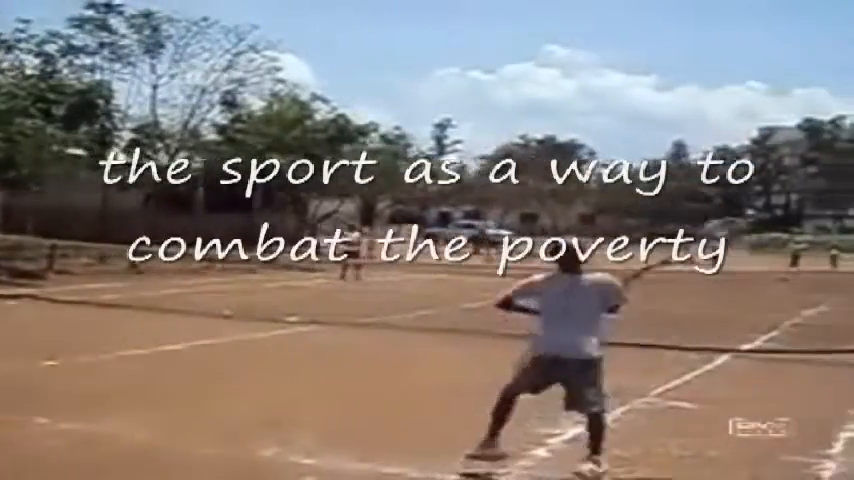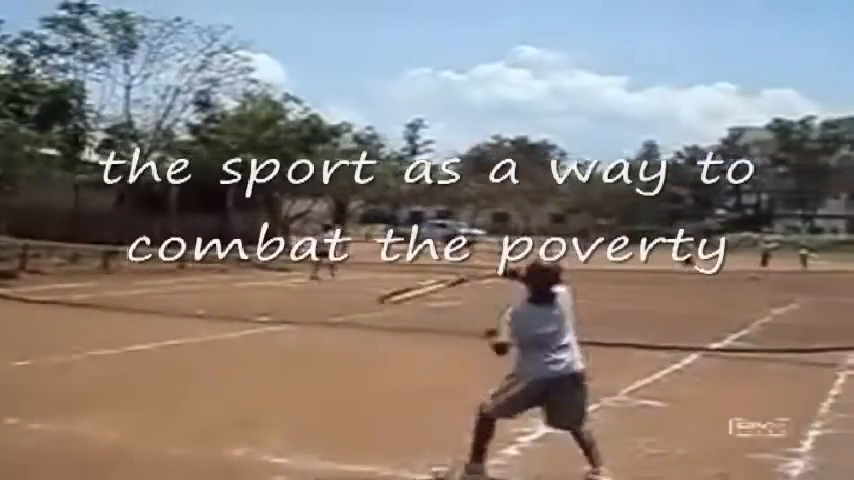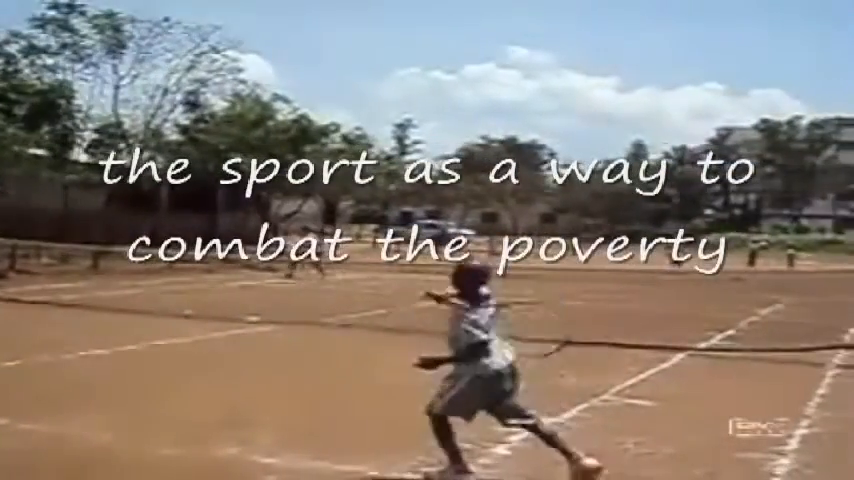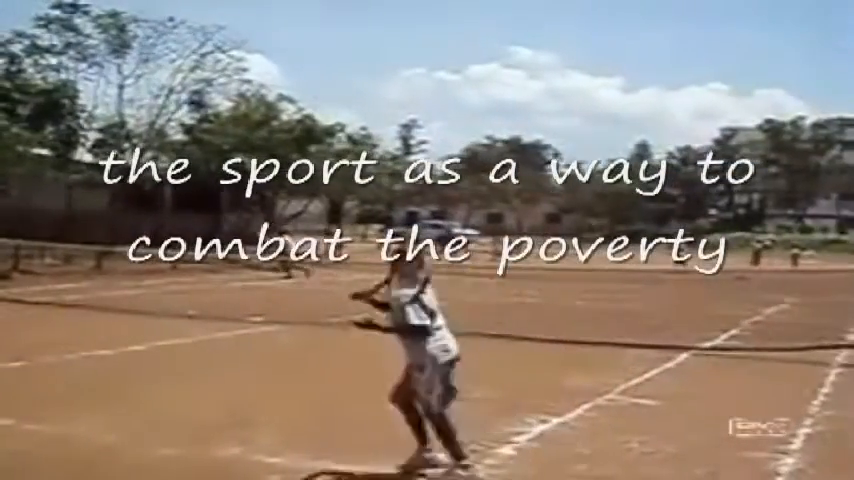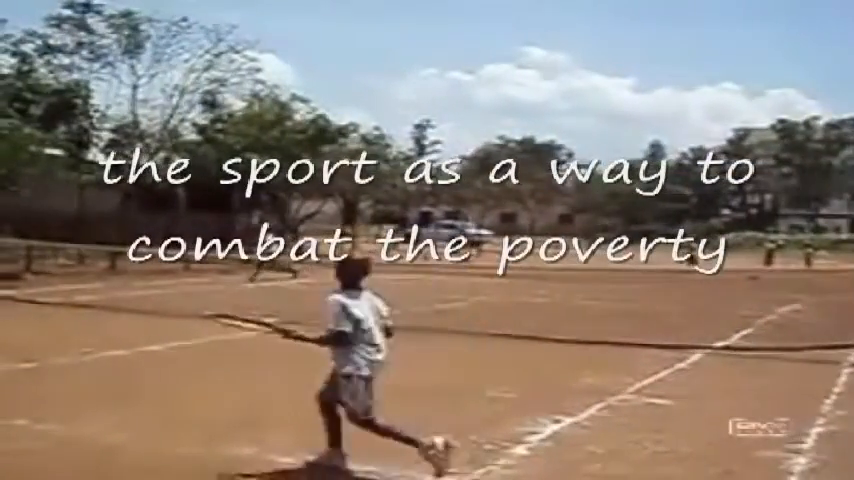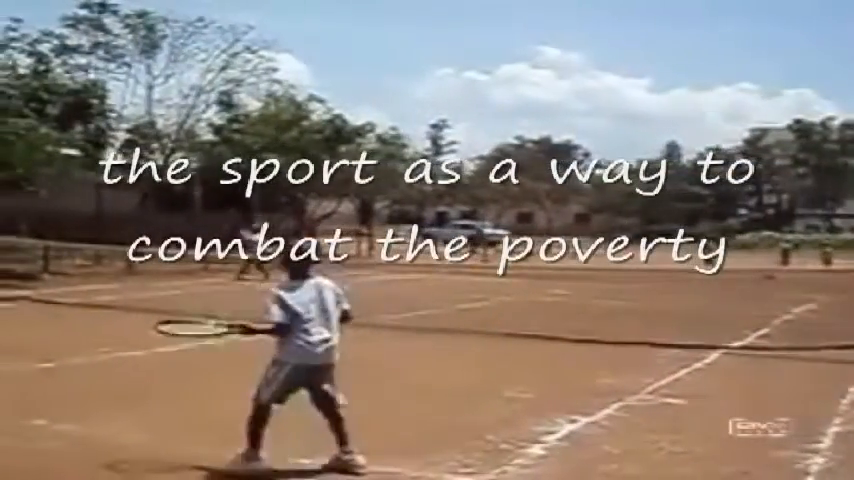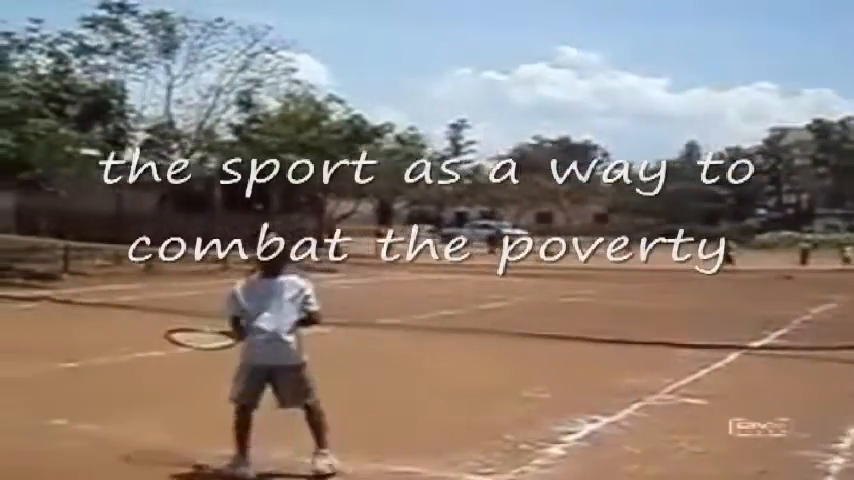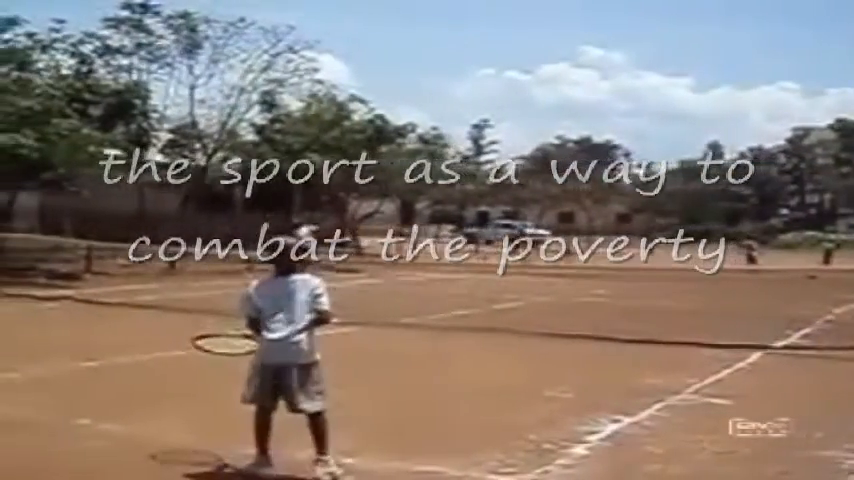
dt=0.3s
person 1, frame 1
left shoulder: (539, 282)
right shoulder: (603, 283)
left elbow: (503, 303)
right elbow: (614, 308)
left hip: (546, 352)
right hip: (584, 355)
left knee: (510, 392)
right knee: (595, 409)
left ankle: (490, 443)
right ankle: (594, 461)
person 1, frame 2
left shoulder: (518, 314)
right shoulder: (562, 295)
left elbow: (502, 348)
right elbow: (544, 286)
left wrist: (494, 337)
right wrist: (521, 275)
left hip: (534, 375)
right hip: (571, 371)
left knee: (487, 413)
right knee: (576, 425)
person 1, frame 3
left shoulder: (464, 315)
right shoulder: (482, 295)
left elbow: (478, 350)
left wrist: (439, 361)
right wrist: (446, 297)
left hip: (478, 372)
right hip: (502, 367)
left knee: (437, 412)
right knee: (528, 421)
right ankle: (577, 460)
person 1, frame 4
left shoulder: (403, 293)
right shoulder: (417, 284)
left elbow: (417, 329)
right elbow: (398, 310)
left wrist: (380, 327)
right wrist: (371, 299)
left hip: (432, 357)
right hip: (433, 354)
left knee: (434, 411)
right knee: (402, 398)
left ankle: (462, 464)
right ankle: (425, 451)
person 1, frame 5
left shoulder: (337, 301)
right shoulder: (372, 299)
left elbow: (341, 338)
right elbow: (388, 330)
left wrist: (302, 338)
left hip: (355, 366)
right hip: (367, 362)
left knee: (364, 419)
right knee: (326, 399)
left ankle: (428, 445)
right ankle: (334, 452)
person 1, frame 6
left shoulder: (282, 293)
right shoulder: (329, 286)
left elbow: (281, 328)
right elbow: (346, 316)
left wrist: (255, 330)
left hip: (293, 357)
right hip: (324, 356)
left knee: (262, 402)
right knee: (329, 405)
left ankle: (252, 455)
right ankle: (348, 454)
person 1, frame 7
left shoulder: (243, 288)
right shoulder: (299, 285)
left elbow: (235, 322)
right elbow: (313, 317)
left hip: (255, 355)
right hip: (289, 355)
left knee: (243, 406)
right knee: (310, 404)
left ankle: (241, 461)
right ankle: (323, 455)
person 1, frame 8
left shoulder: (259, 287)
right shoulder: (313, 284)
left elbow: (252, 323)
right elbow: (325, 316)
right wrist: (306, 324)
left hip: (269, 354)
right hip: (301, 354)
left knee: (264, 407)
right knee: (314, 408)
left ankle: (262, 459)
